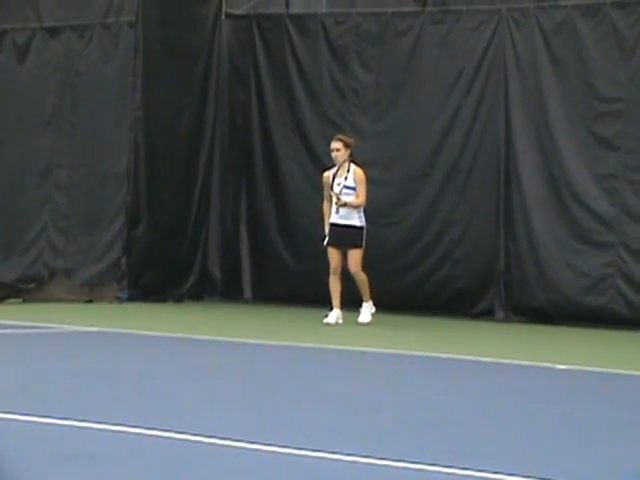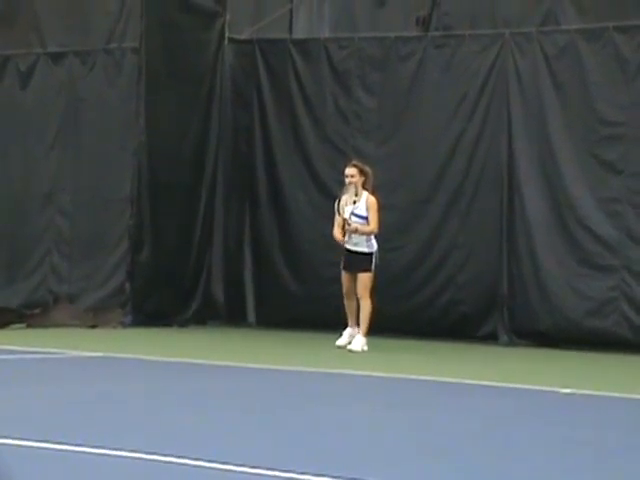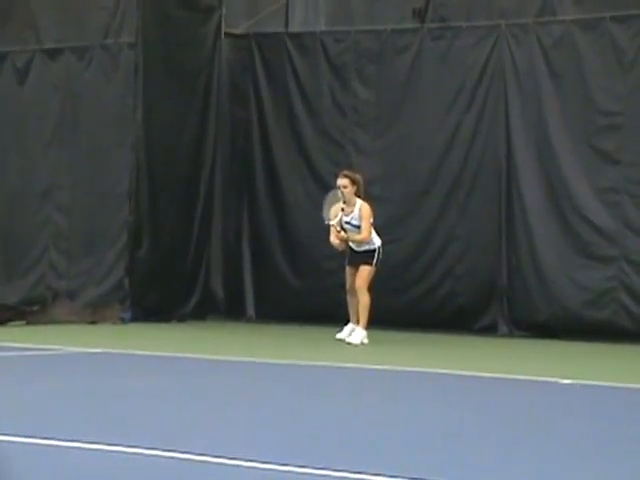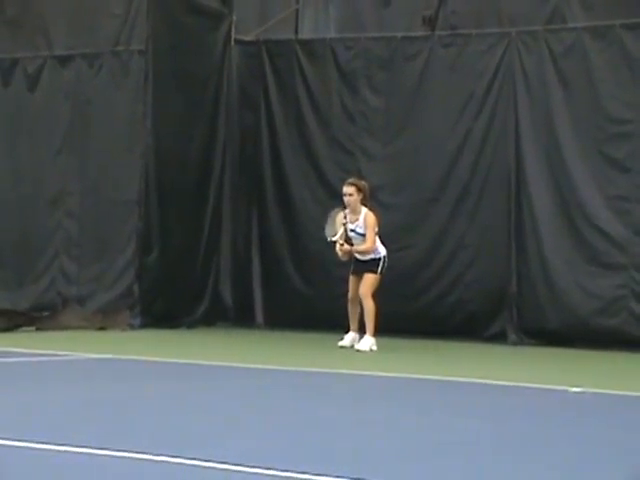
dt=1s
person 1, frame 1
left shoulder: (357, 172)
right shoulder: (328, 176)
left elbow: (362, 201)
left wrist: (346, 202)
right wrist: (326, 225)
left hip: (354, 226)
right hip: (335, 226)
left knee: (355, 270)
right knee: (334, 270)
left ankle: (367, 303)
right ankle: (336, 311)
person 1, frame 2
left shoulder: (370, 200)
right shoulder: (342, 200)
left elbow: (374, 229)
right elbow: (337, 227)
left wrist: (357, 229)
right wrist: (340, 237)
left hip: (366, 253)
right hip: (349, 251)
left knee: (363, 294)
right knee: (348, 293)
left ankle: (361, 338)
right ankle: (352, 328)
person 1, frame 3
left shoulder: (363, 208)
right shoulder: (337, 208)
left elbow: (365, 237)
right elbow: (333, 236)
left wrist: (347, 237)
right wrist: (337, 242)
left hip: (370, 250)
right hip: (353, 250)
left knee: (360, 286)
right knee: (350, 288)
left ankle: (362, 331)
right ankle: (352, 325)
person 1, frame 4
left shoulder: (368, 216)
right shoulder: (342, 216)
left elbow: (370, 246)
right elbow: (339, 242)
left wrist: (351, 249)
right wrist: (341, 251)
left hip: (375, 258)
right hip: (358, 259)
left knee: (364, 293)
right knee: (352, 297)
left ankle: (370, 338)
right ankle: (353, 334)
